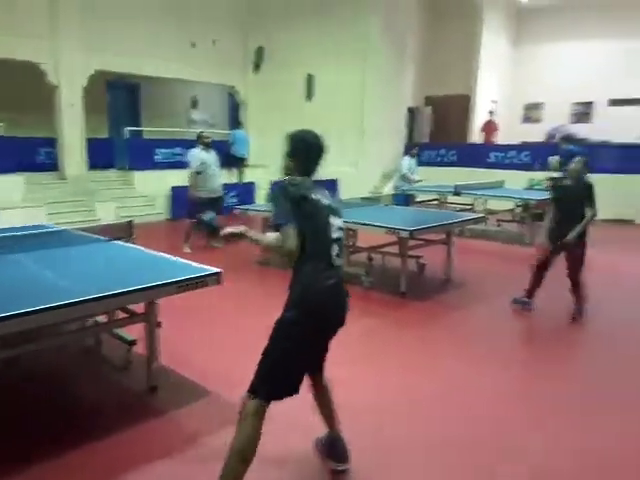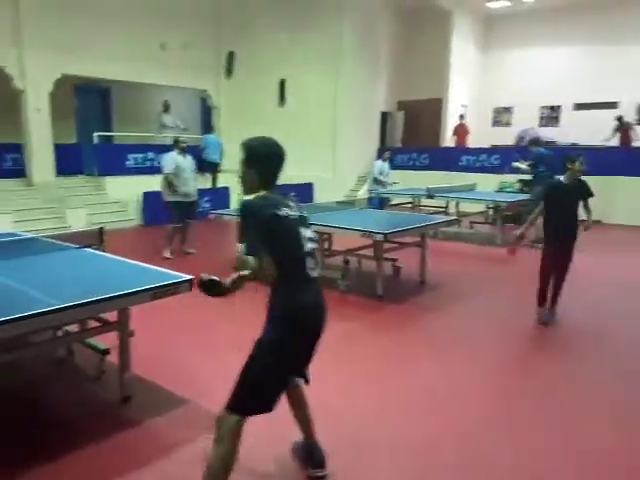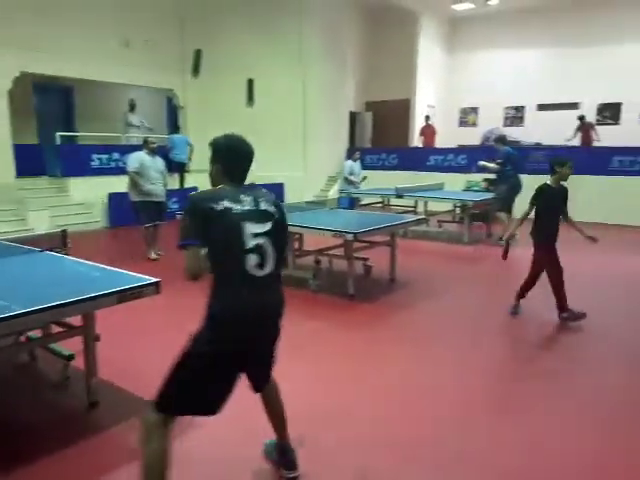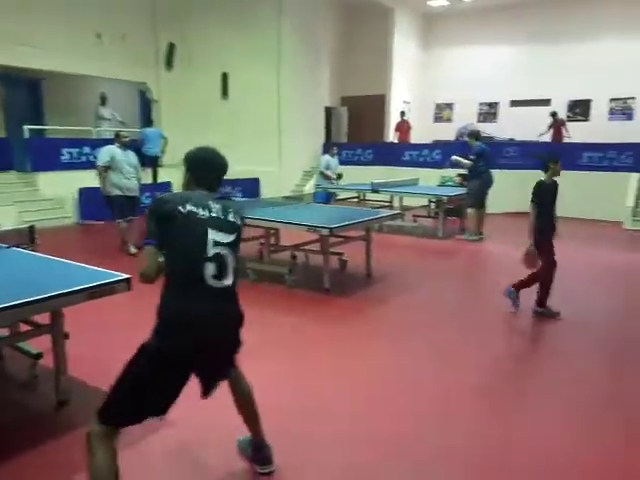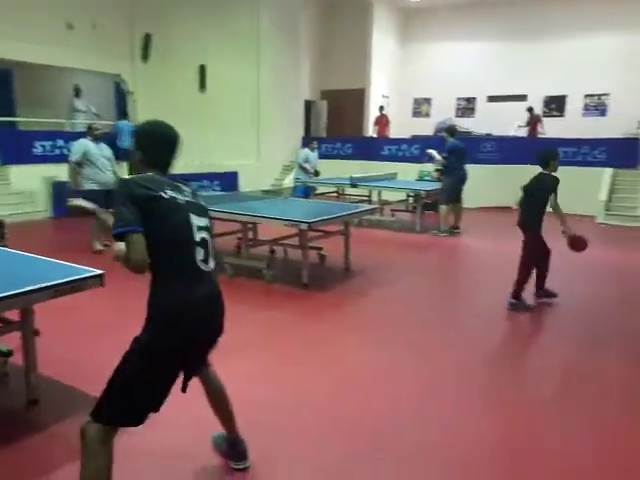
dt=0.2s
person 1, frame 1
left shoulder: (288, 188)
right shoulder: (324, 197)
left elbow: (290, 246)
left wrist: (267, 239)
right wrist: (249, 233)
left hip: (309, 300)
right hip: (334, 298)
left knee: (254, 405)
right knee: (308, 364)
right ankle: (335, 445)
person 1, frame 2
left shoulder: (254, 207)
right shoulder: (293, 207)
left elbow: (269, 275)
left wrist: (248, 263)
right wrist: (244, 276)
left hip: (289, 315)
right hip: (313, 310)
left knee: (230, 420)
right knee: (289, 375)
right ankle: (312, 452)
person 1, frame 3
left shoulder: (201, 201)
right shoulder: (270, 202)
left elbow: (194, 270)
left hip: (227, 318)
right hip: (268, 312)
left knee: (156, 420)
right knee: (262, 372)
person 1, frame 4
left shoulder: (163, 203)
right shoulder: (232, 214)
left elbow: (148, 273)
left wrist: (164, 261)
left hip: (179, 326)
right hip: (226, 321)
left knee: (101, 433)
right knee: (230, 370)
right ankle: (259, 448)
person 1, frame 5
left shoulder: (131, 188)
right shoulder: (186, 193)
left elbow: (139, 261)
left wrist: (119, 251)
left hip: (172, 316)
right hip: (210, 309)
left knee: (95, 432)
right knee: (199, 364)
right ankle: (234, 444)
person 2, frame 1
left shoulder: (585, 187)
right shoulder: (558, 187)
left elbow: (592, 212)
right elbow: (553, 213)
left wrist: (576, 231)
right wrist: (547, 237)
left hip: (576, 237)
right hip: (556, 235)
left knee: (574, 274)
right knee: (541, 265)
left ankle: (579, 305)
right ankle: (528, 298)
person 2, frame 2
left shoulder: (581, 186)
right shoulder: (553, 186)
left elbow: (586, 206)
right elbow: (539, 210)
left wrist: (589, 218)
right wrist: (524, 229)
left hip: (569, 237)
right hip: (552, 235)
left knee: (561, 272)
right knee: (546, 270)
left ankle: (551, 307)
right ankle: (542, 308)
person 2, frame 3
left shoulder: (563, 191)
right shoulder: (543, 190)
left elbow: (565, 216)
right elbow: (527, 212)
left wrist: (583, 233)
right wrist: (512, 231)
left hip: (550, 237)
right hip: (542, 238)
left knee: (535, 273)
right knee: (555, 271)
left ankle: (517, 300)
right ankle: (564, 311)
person 2, frame 4
left shoulder: (554, 185)
right shoulder: (541, 187)
right elbow: (533, 214)
left wrist: (553, 231)
right wrist: (531, 241)
left hip: (546, 233)
right hip: (541, 234)
left knee: (547, 267)
right knee: (549, 266)
left ankle: (514, 289)
right ankle: (540, 307)
person 2, frame 5
left shoulder: (536, 179)
right shoulder: (552, 179)
left elbow: (520, 201)
right elbow: (553, 204)
left wrist: (521, 218)
right wrist: (565, 226)
left hip: (526, 221)
right hip: (531, 224)
left knee: (544, 253)
right knee: (528, 260)
left ankle: (541, 290)
right ankle: (514, 298)
